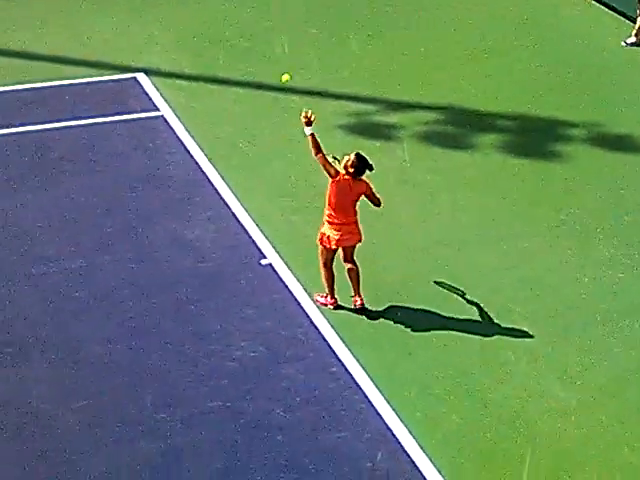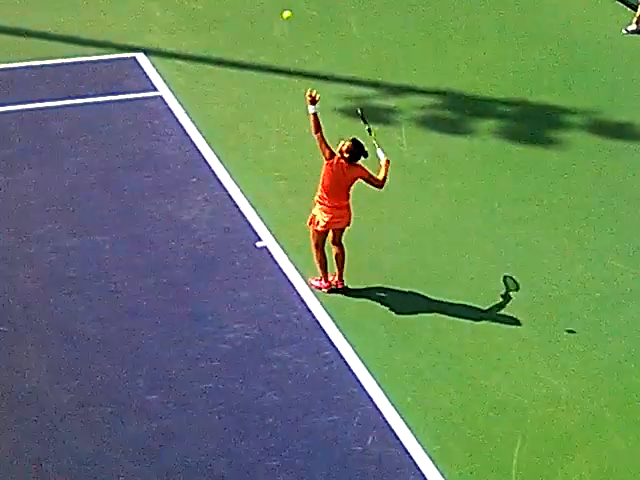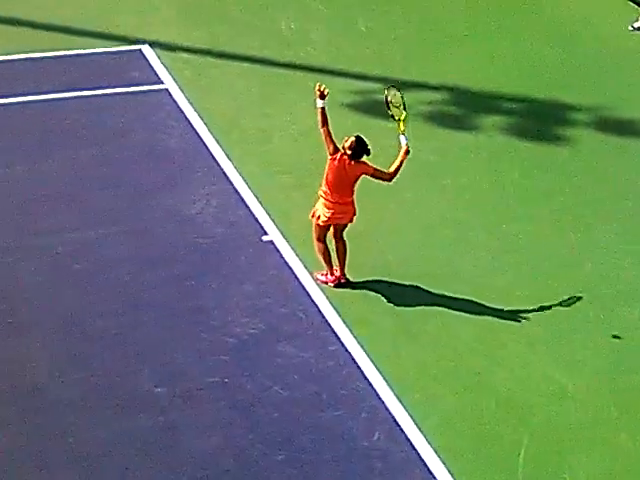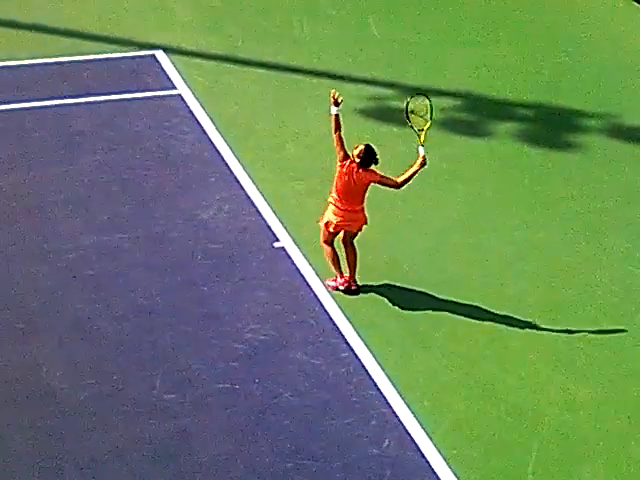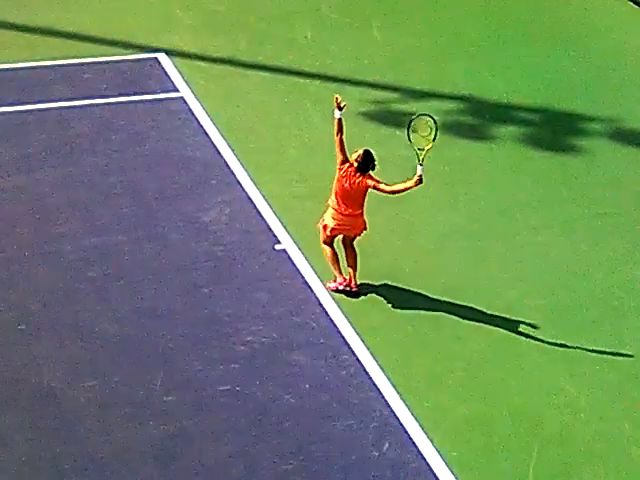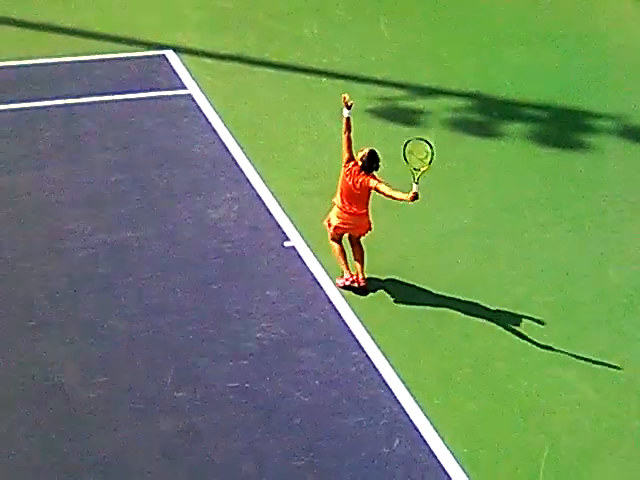
dt=0.1s
person 1, frame 1
left shoulder: (336, 178)
right shoulder: (362, 185)
left elbow: (318, 154)
right elbow: (377, 203)
left wrist: (308, 129)
right wrist: (366, 192)
left hip: (333, 232)
right hip: (352, 230)
left knee: (326, 264)
right knee: (349, 261)
left ankle: (331, 299)
right ankle: (358, 298)
person 1, frame 2
left shoulder: (332, 160)
right shoulder: (358, 170)
left elbow: (317, 134)
right elbow: (380, 183)
left wrist: (312, 108)
right wrist: (385, 165)
left hip: (324, 213)
right hip: (342, 214)
left knee: (317, 245)
right knee: (336, 243)
left ankle: (324, 281)
right ankle: (338, 279)
person 1, frame 3
left shoulder: (335, 157)
right shoulder: (360, 167)
left elbow: (324, 128)
right elbow: (388, 176)
left wrist: (320, 102)
right wrist: (402, 156)
left hip: (327, 208)
right hip: (346, 209)
left knee: (319, 238)
right knee: (338, 236)
left ankle: (331, 275)
right ankle: (341, 273)
person 1, frame 4
left shoulder: (344, 164)
right shoulder: (370, 175)
left elbow: (337, 134)
right elbow: (398, 183)
left wrist: (335, 109)
right wrist: (417, 166)
left hip: (337, 215)
right hip: (356, 217)
left knee: (326, 242)
right knee: (348, 243)
left ankle: (340, 279)
right ankle: (352, 280)
person 1, frame 5
left shoulder: (343, 167)
right shoulder: (367, 181)
left elbow: (339, 137)
right elbow: (390, 189)
left wrist: (338, 113)
right wrist: (413, 183)
left hip: (335, 219)
right hip: (355, 222)
left knee: (326, 243)
right knee: (348, 245)
left ankle: (340, 279)
right ankle: (353, 280)
person 1, frame 6
left shoulder: (349, 166)
right shoulder: (370, 181)
left elbow: (347, 135)
right elbow: (388, 191)
left wrist: (347, 112)
right wrist: (408, 197)
left hip: (340, 217)
right hip: (359, 221)
left knee: (335, 240)
right knee: (355, 242)
left ankle: (348, 275)
right ankle: (360, 277)
